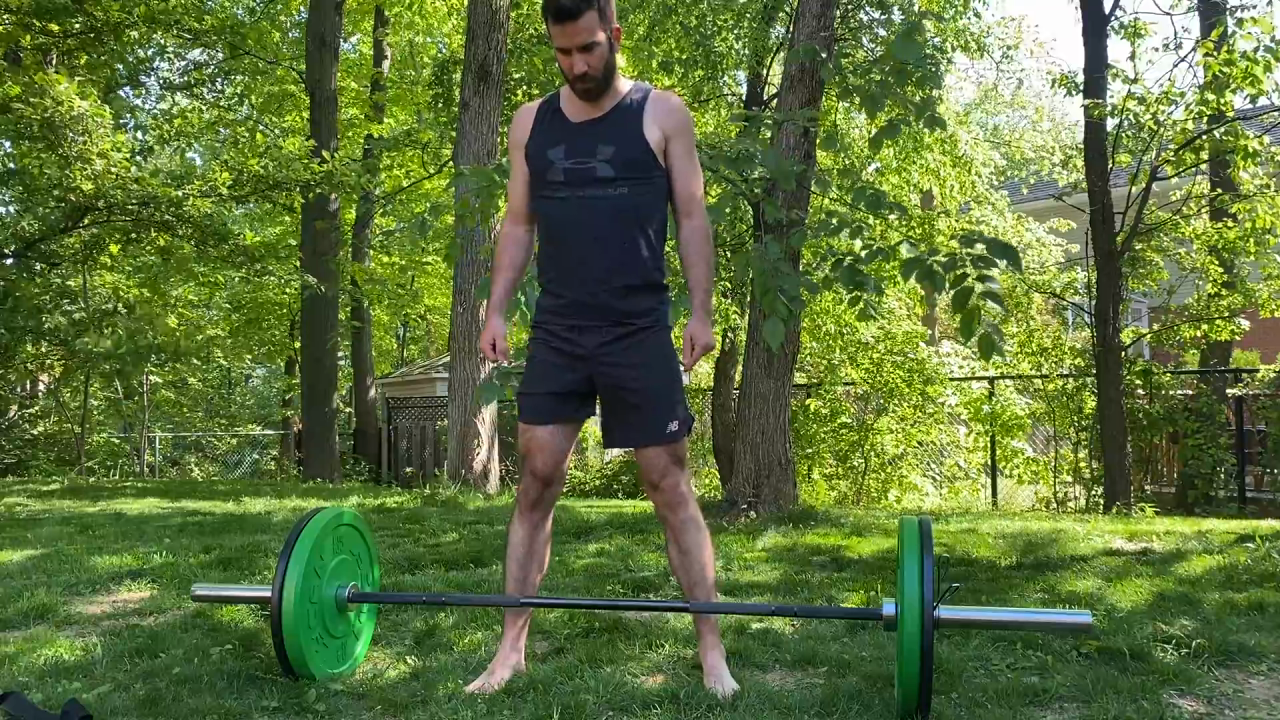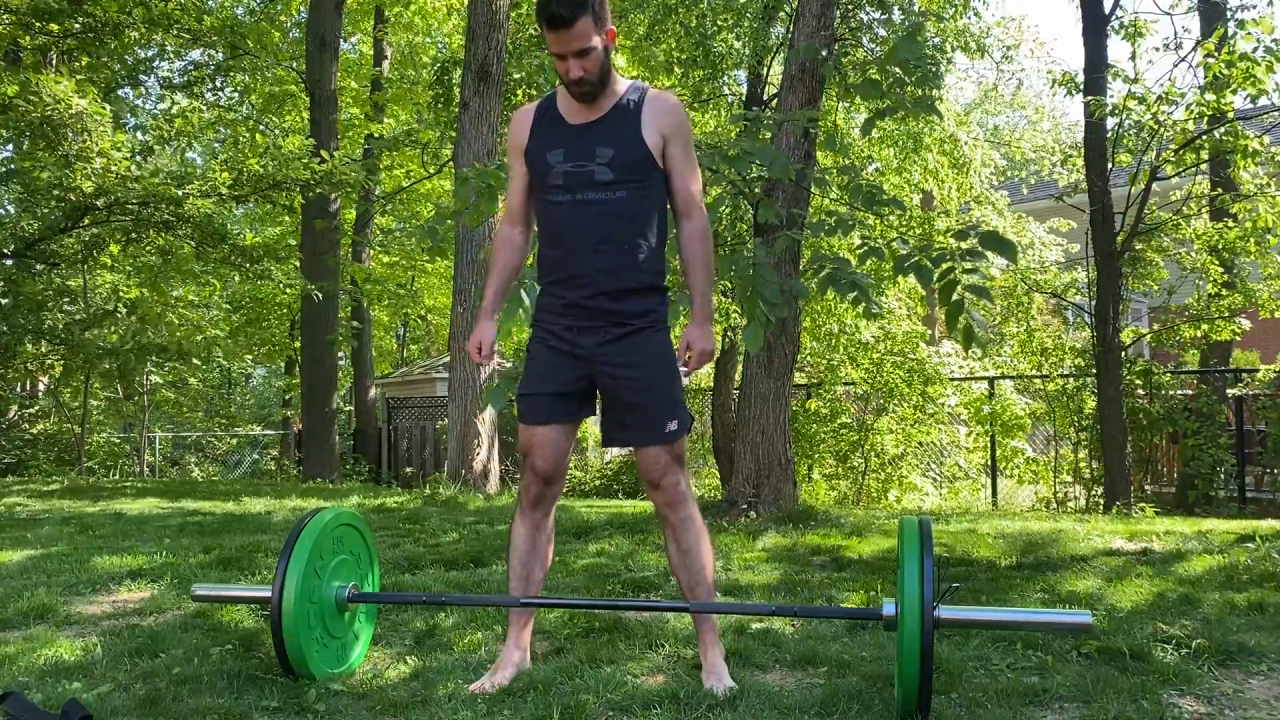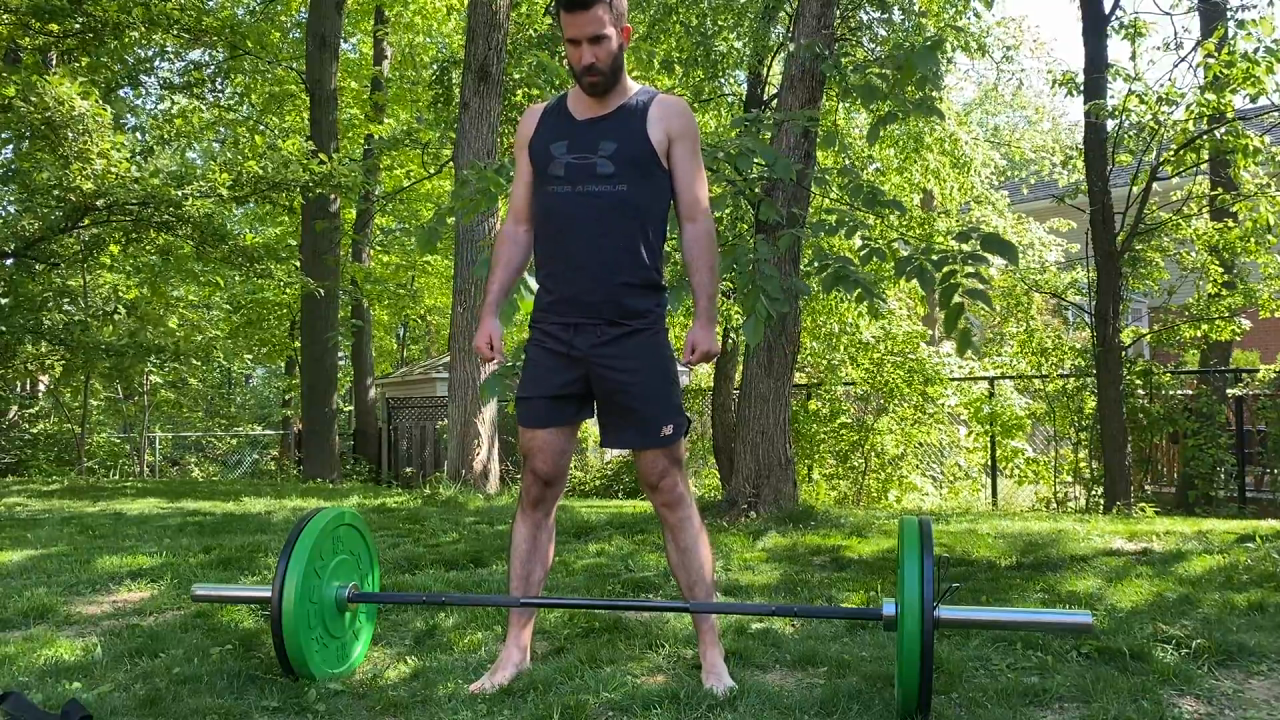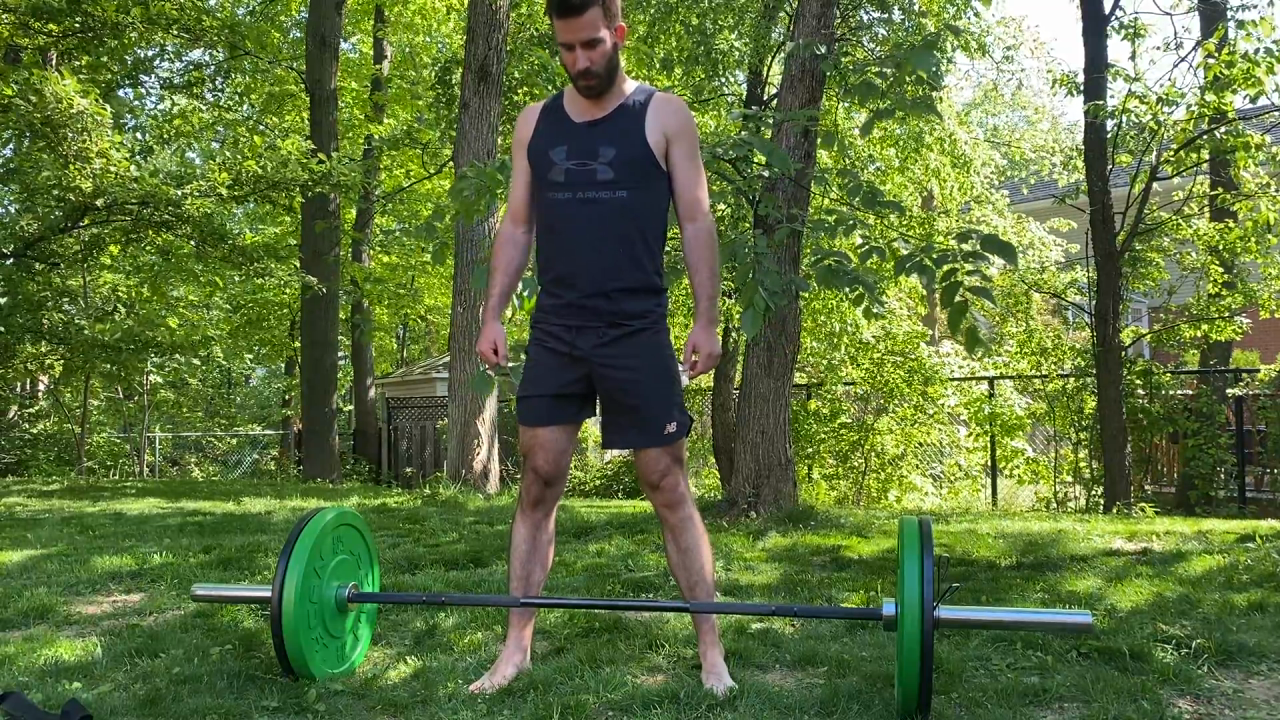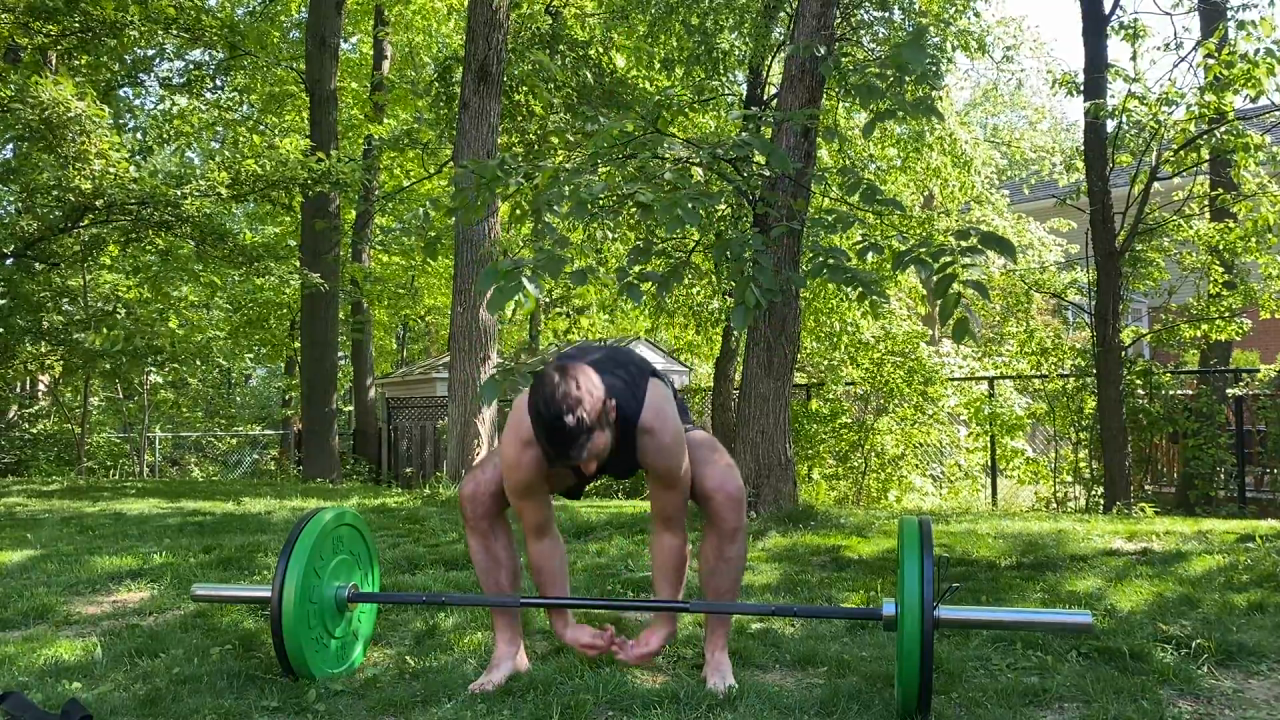
dt=0.7s
person 1, frame 1
left shoulder: (662, 112)
right shoulder: (530, 121)
left elbow: (692, 217)
right elbow: (518, 224)
left wrist: (702, 312)
right wrist: (495, 310)
left hip: (639, 332)
right hip: (554, 334)
left knee: (671, 488)
right knee: (535, 484)
left ankle: (711, 650)
right ankle: (510, 647)
person 1, frame 2
left shoulder: (659, 112)
right shoulder: (528, 123)
left elbow: (691, 217)
right elbow: (515, 225)
left wrist: (701, 316)
right wrist: (487, 314)
left hip: (639, 332)
right hip: (554, 333)
left knee: (670, 487)
right knee: (537, 484)
left ankle: (710, 649)
right ankle: (516, 646)
person 1, frame 3
left shoulder: (666, 115)
right shoulder: (538, 122)
left elbow: (696, 220)
right elbow: (519, 224)
left wrist: (705, 317)
right wrist: (490, 310)
left hip: (636, 335)
right hip: (552, 334)
left knee: (669, 489)
right knee: (537, 488)
left ankle: (710, 648)
right ankle: (516, 645)
person 1, frame 4
left shoulder: (664, 116)
right shoulder: (535, 122)
left elbow: (697, 223)
right elbow: (515, 225)
left wrist: (706, 322)
right wrist: (491, 315)
left hip: (638, 334)
right hip: (553, 336)
left knee: (670, 492)
right knee: (537, 490)
left ankle: (709, 649)
right ankle: (516, 646)
person 1, frame 5
left shoulder: (658, 427)
right shoulder: (521, 442)
left elbow: (670, 530)
right elbow: (540, 535)
left wrist: (663, 622)
right wrist: (562, 624)
left hip: (646, 432)
left knee: (726, 492)
right knee: (476, 496)
left ankle: (716, 651)
right ankle: (509, 648)
